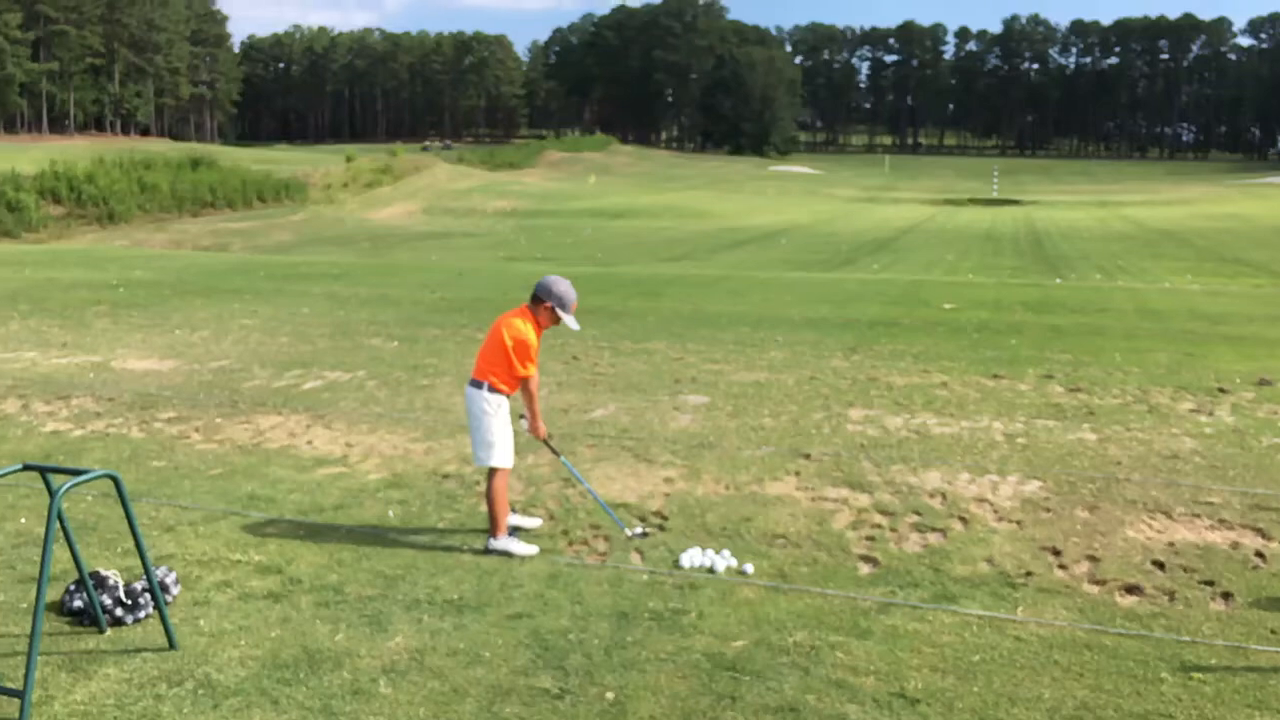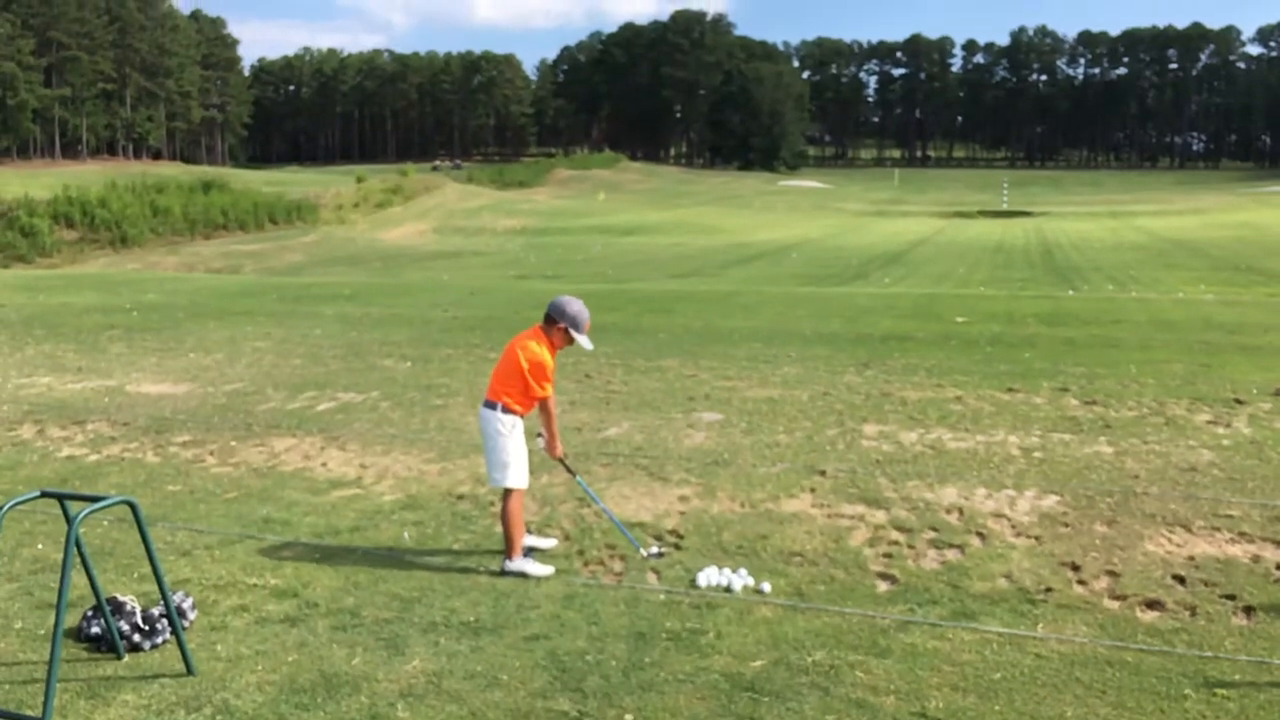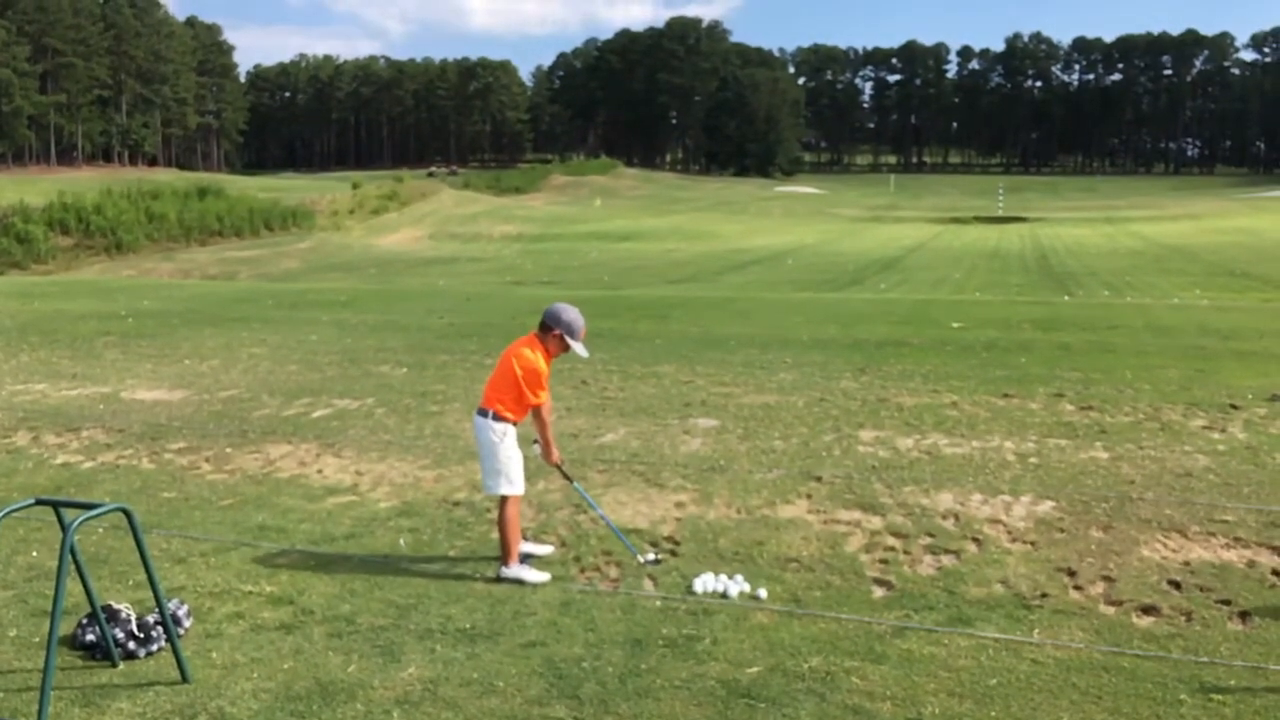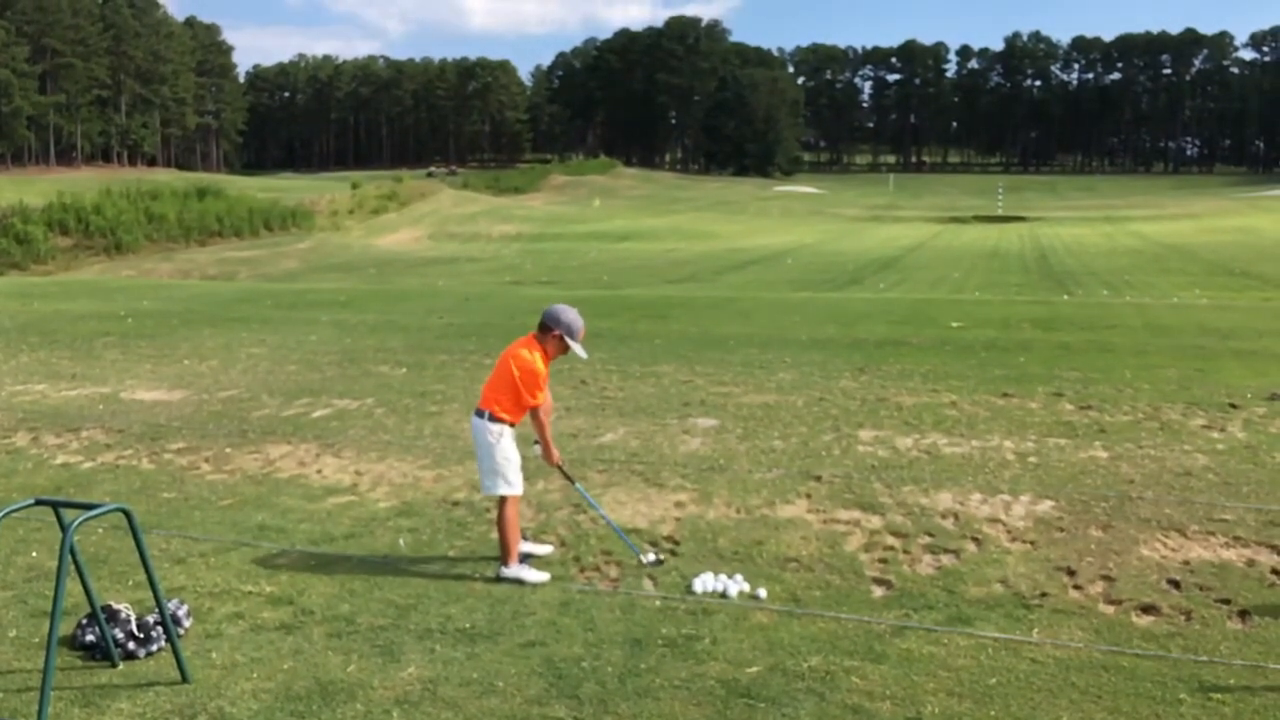
dt=0.7s
person 1, frame 1
left shoulder: (521, 319)
right shoulder: (523, 331)
left elbow: (530, 375)
right elbow: (528, 382)
left wrist: (533, 416)
right wrist: (536, 420)
left hip: (490, 393)
right hip: (489, 396)
left knee: (502, 461)
right knee: (499, 466)
left ankle: (504, 514)
right ankle: (498, 537)
person 1, frame 2
left shoulder: (535, 339)
right shoulder: (538, 353)
left elbow: (544, 397)
right elbow: (546, 403)
left wrist: (549, 434)
right wrist: (554, 440)
left hip: (504, 414)
right hip: (504, 417)
left knee: (518, 482)
right knee: (514, 487)
left ankle: (519, 536)
right ankle: (514, 558)
person 1, frame 3
left shoulder: (533, 347)
right shoulder: (532, 360)
left elbow: (544, 400)
right elbow: (540, 411)
left wrist: (546, 442)
right wrist: (549, 447)
left hip: (499, 422)
right hip: (496, 425)
left knee: (514, 489)
right knee: (510, 493)
left ankle: (516, 543)
right ankle: (510, 564)
person 1, frame 4
left shoulder: (535, 349)
right shoulder: (530, 360)
left elbow: (545, 397)
right elbow: (537, 411)
left wrist: (546, 442)
right wrist: (549, 448)
left hip: (498, 423)
right hip: (494, 426)
left knee: (513, 488)
right knee: (509, 494)
left ankle: (516, 542)
right ankle: (510, 564)
